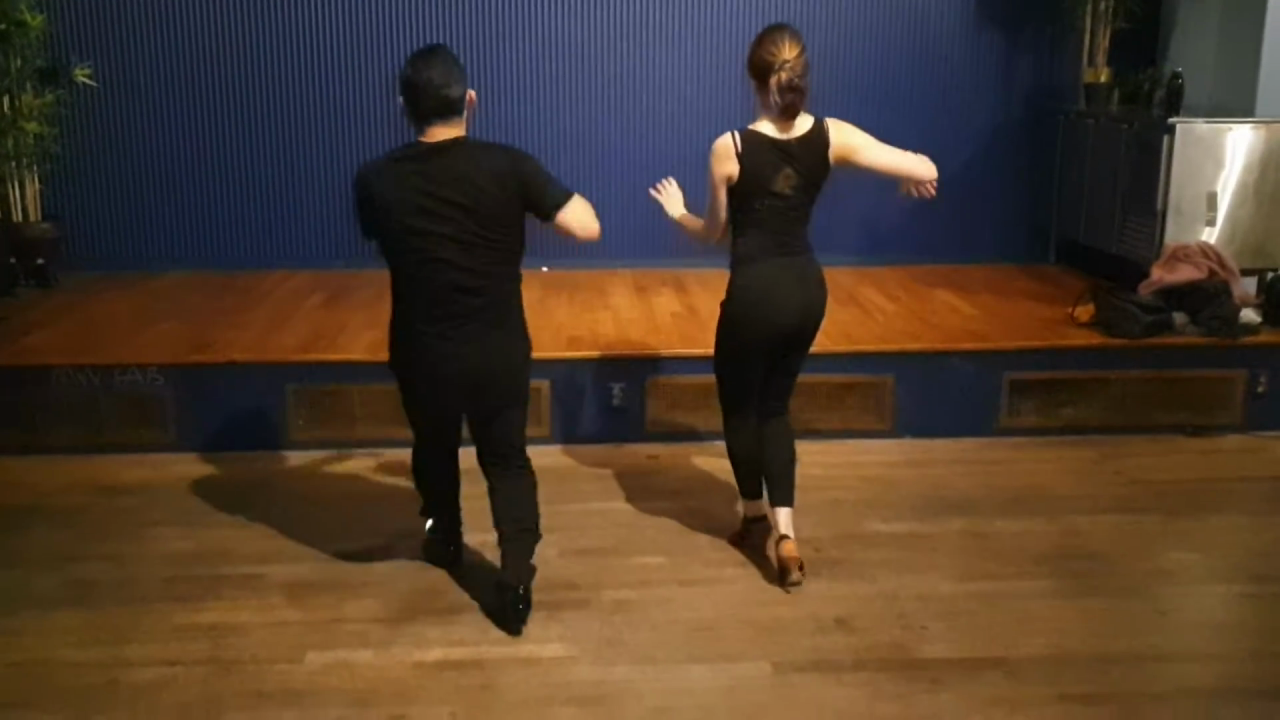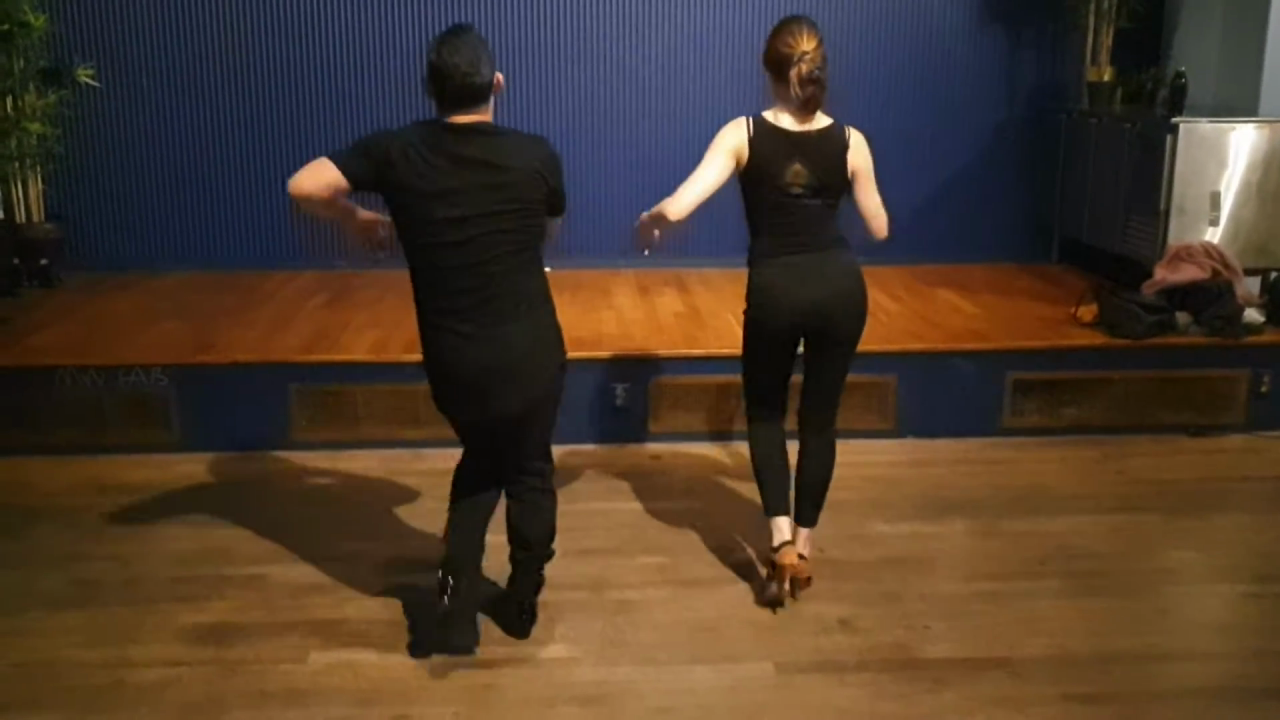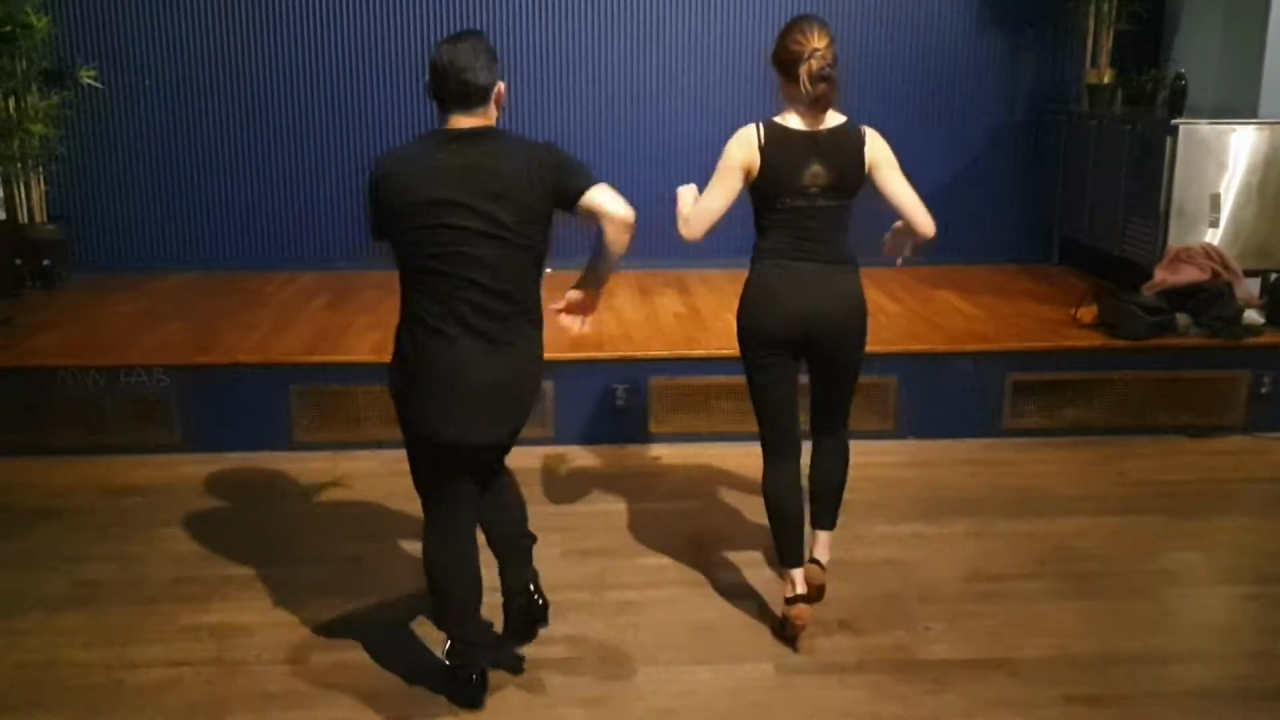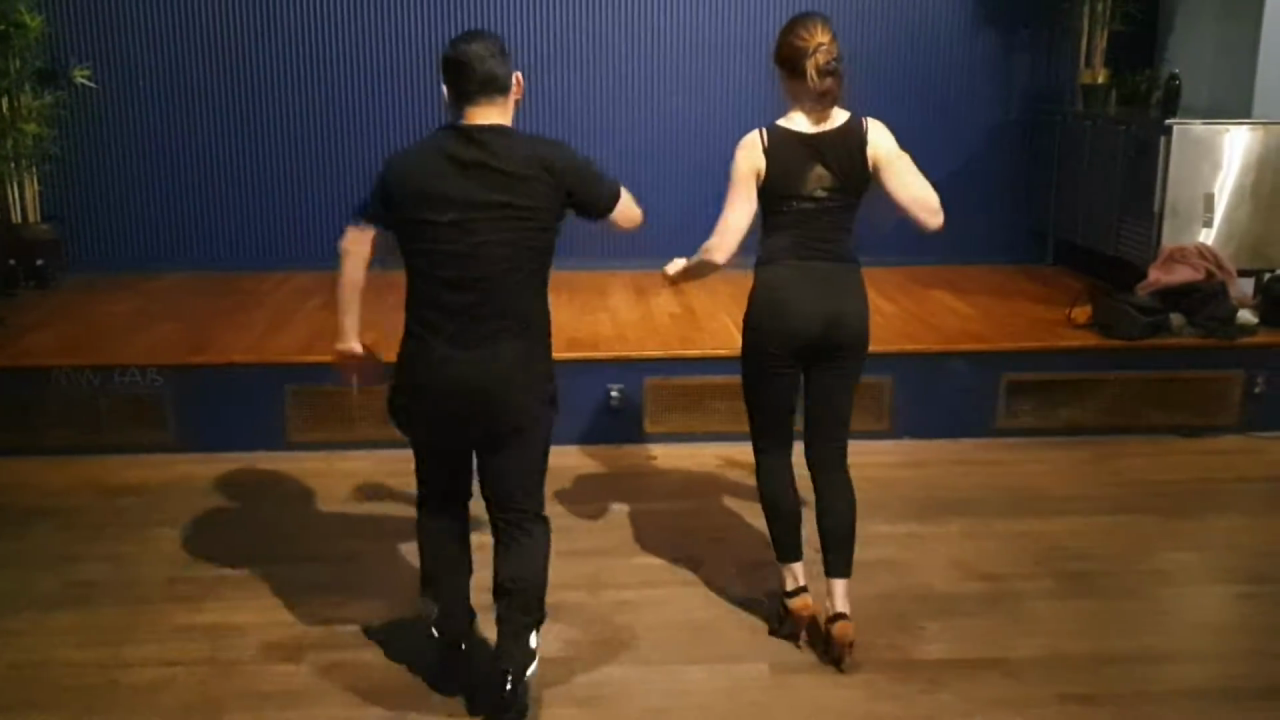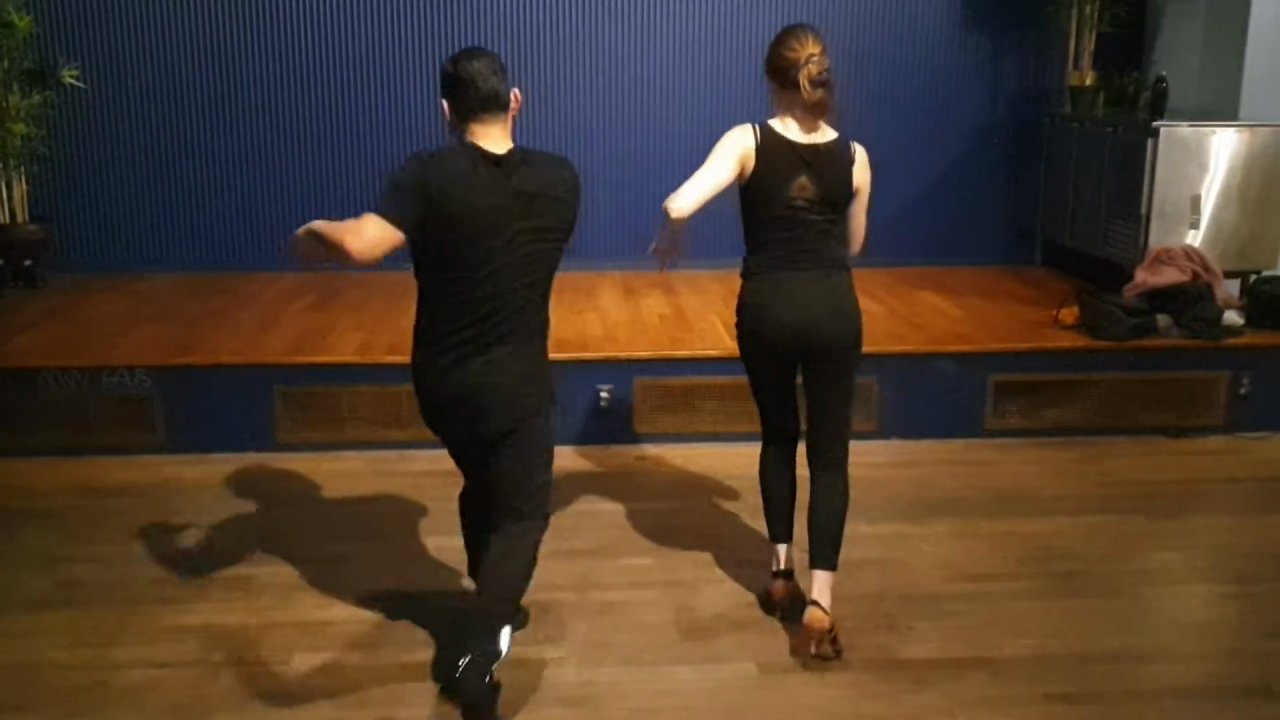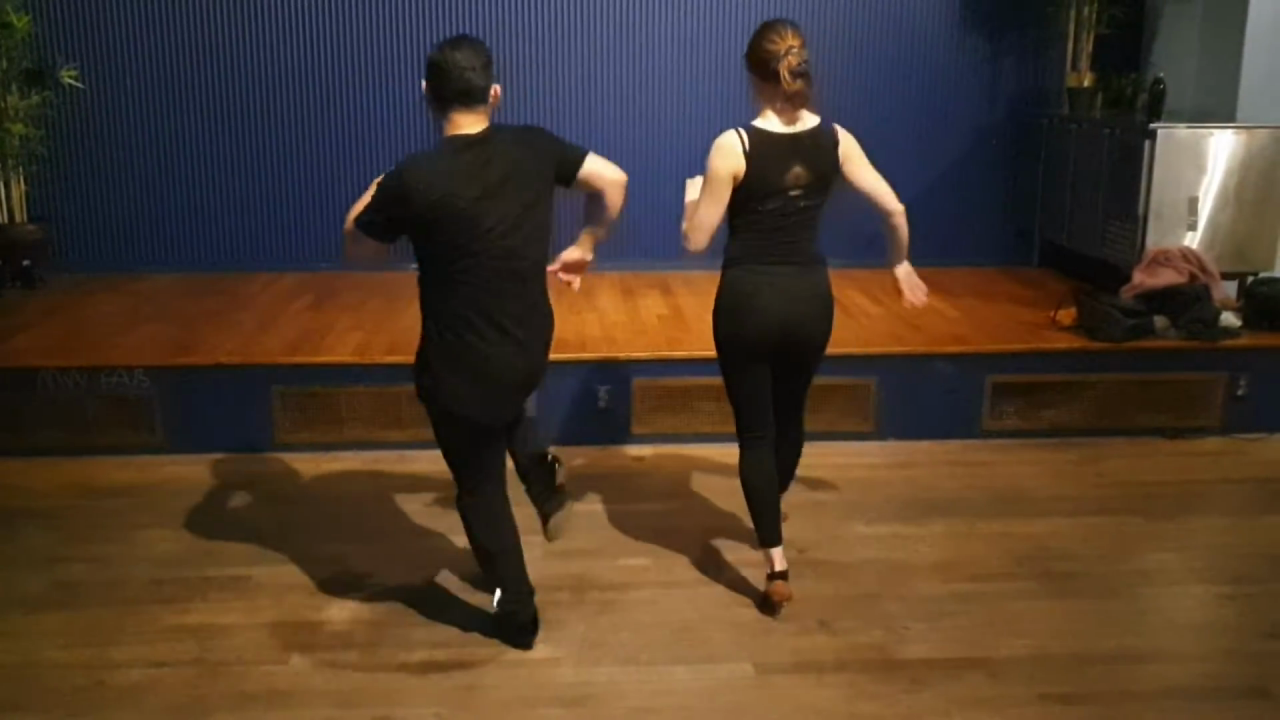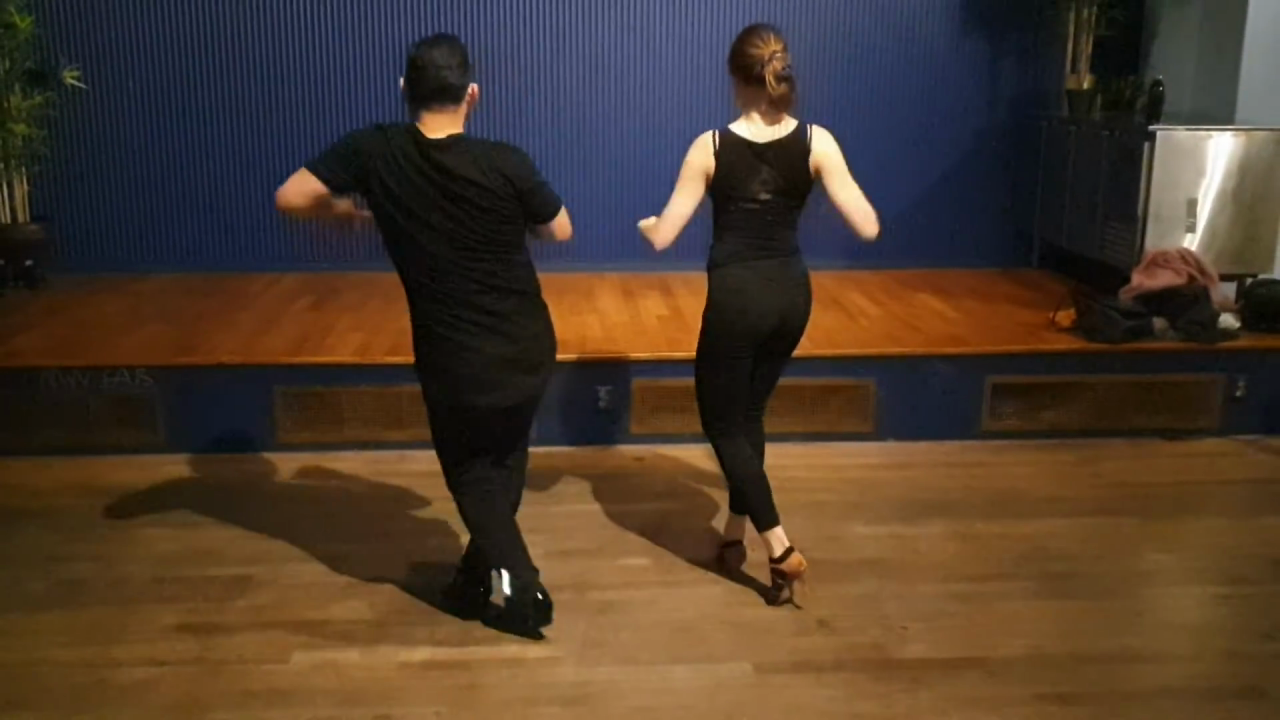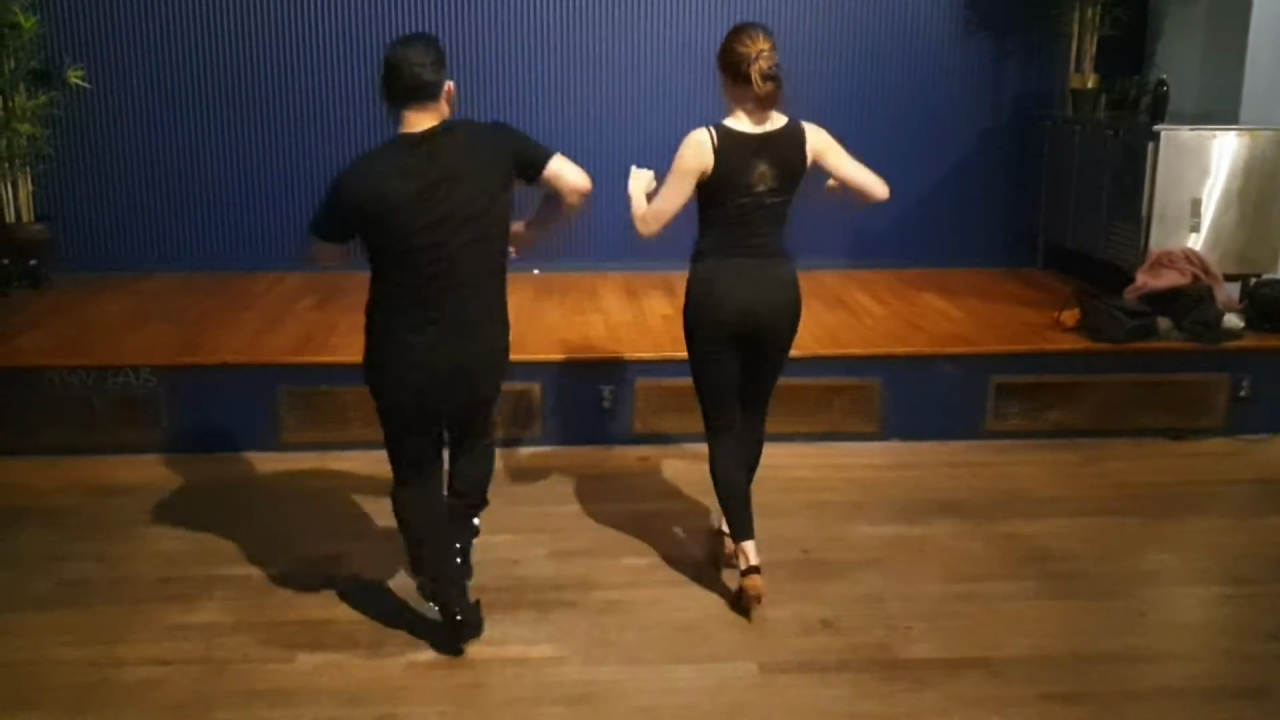
dt=0.3s
person 1, frame 1
left shoulder: (376, 180)
right shoulder: (509, 165)
right elbow: (586, 228)
right wrist: (537, 214)
left hip: (420, 357)
right hip: (500, 354)
left knee: (433, 441)
right knee: (508, 462)
left ankle: (442, 534)
right ankle: (517, 588)
person 1, frame 2
left shoulder: (397, 152)
right shoulder: (535, 156)
left elbow: (302, 185)
left wrist: (360, 218)
left hip: (453, 358)
right hip: (531, 352)
left knee: (480, 463)
right knee: (530, 472)
left ankle: (458, 605)
right ankle: (523, 598)
person 1, frame 3
left shoulder: (394, 170)
right shoulder: (536, 162)
right elbow: (618, 214)
right wrist: (593, 284)
left hip: (432, 377)
right hip: (513, 372)
left knee: (448, 515)
right knee: (489, 474)
left ankle: (468, 660)
right ankle: (522, 590)
person 1, frame 4
left shoulder: (406, 166)
right shoulder: (550, 162)
left elbow: (355, 250)
right elbow: (630, 216)
left wrist: (350, 333)
left hip: (428, 375)
right hip: (517, 377)
left knee: (441, 507)
right knee: (519, 518)
left ankle: (452, 635)
person 1, frame 5
left shoulder: (430, 176)
right shoulder: (561, 177)
left elbow: (366, 247)
left wrist: (319, 232)
left hip: (443, 379)
right hip: (518, 378)
left knee: (482, 490)
right knee: (522, 518)
left ankle: (493, 618)
right ankle: (474, 659)
person 1, frame 6
left shoulder: (416, 176)
right shoulder: (534, 147)
left elbow: (356, 242)
right elbow: (613, 180)
right wrist: (585, 249)
left hip: (460, 365)
right hip: (529, 349)
left knee: (479, 484)
right knee: (504, 416)
left ankle: (516, 609)
right ankle: (539, 476)
person 1, frame 7
left shoulder: (371, 150)
right shoulder: (506, 163)
left elbow: (291, 199)
right elbow: (559, 232)
left wrist: (344, 206)
left hip: (450, 358)
right hip: (525, 347)
left knee: (468, 468)
right knee: (505, 460)
left ankle: (524, 591)
right ankle: (480, 575)
person 1, frame 8
left shoulder: (363, 177)
right shoulder: (492, 142)
left elbow: (322, 250)
right elbow: (577, 184)
right wrist: (527, 228)
left hip: (401, 361)
right hip: (480, 353)
left knee: (416, 477)
right knee: (472, 441)
left ankle: (451, 600)
right ankle: (459, 543)
person 2, frame 1
left shoulder: (730, 148)
right shoulder: (832, 137)
left elbow: (716, 229)
right elbow: (924, 176)
left wrist: (676, 206)
right wrist: (908, 159)
left hip: (753, 294)
right hip: (808, 289)
left knee: (738, 408)
right knee: (773, 405)
left ankle: (753, 520)
right ankle: (785, 532)
person 2, frame 2
left shoulder: (742, 134)
right shoulder: (849, 142)
left elbow: (677, 208)
right elbow: (879, 230)
left wrist: (649, 219)
left hip: (775, 292)
right hip: (841, 289)
left knee: (765, 416)
right knee: (819, 420)
left ankle: (780, 542)
right ankle: (802, 548)
person 2, frame 3
left shoulder: (750, 141)
right shoulder: (863, 141)
left elbow: (693, 229)
right elbow: (924, 227)
left wrist: (683, 197)
right wrist: (900, 231)
left hip: (772, 301)
right hip: (839, 299)
left knee: (780, 446)
right knee: (831, 431)
left ankle: (794, 596)
right ankle: (821, 556)
person 2, frame 4
left shoulder: (758, 145)
right shoulder: (870, 136)
left elbow: (720, 251)
right elbow: (931, 217)
left wrist: (680, 271)
right wrist: (886, 180)
left hip: (780, 304)
right hip: (844, 304)
left knee: (773, 450)
right knee: (830, 455)
left ankle: (795, 590)
right ankle: (840, 609)
person 2, frame 5
left shoulder: (745, 142)
right shoulder: (853, 158)
left elbow: (678, 205)
right elbow: (852, 246)
left wrist: (665, 237)
left hip: (765, 310)
right hip: (834, 312)
left knee: (778, 438)
right knee: (829, 457)
left ankle: (781, 569)
right ankle: (819, 603)
person 2, frame 6
left shoulder: (733, 145)
right shoulder: (834, 138)
left elbow: (696, 241)
right elbow: (893, 210)
left wrist: (693, 194)
right wrist: (901, 264)
left hip: (747, 303)
right hip: (809, 298)
left knee: (756, 433)
right knee: (787, 417)
left ankle: (776, 572)
right ankle: (770, 528)
person 2, frame 7
left shoulder: (711, 146)
right shoulder: (816, 144)
left elbow: (665, 236)
right elbow: (867, 227)
left wrist: (647, 223)
right wrist: (810, 197)
left hip: (735, 298)
right hip: (792, 295)
left knee: (723, 424)
right knee: (747, 416)
left ankle: (782, 548)
right ankle: (735, 532)
person 2, frame 8
left shoulder: (704, 143)
right shoulder: (806, 137)
left elbow: (648, 225)
right elbow: (879, 191)
left wrist: (637, 185)
right wrist: (835, 175)
left hip: (716, 295)
right hip: (777, 292)
left knee: (723, 426)
right knee: (751, 416)
left ankle: (749, 564)
right ankle: (732, 529)
